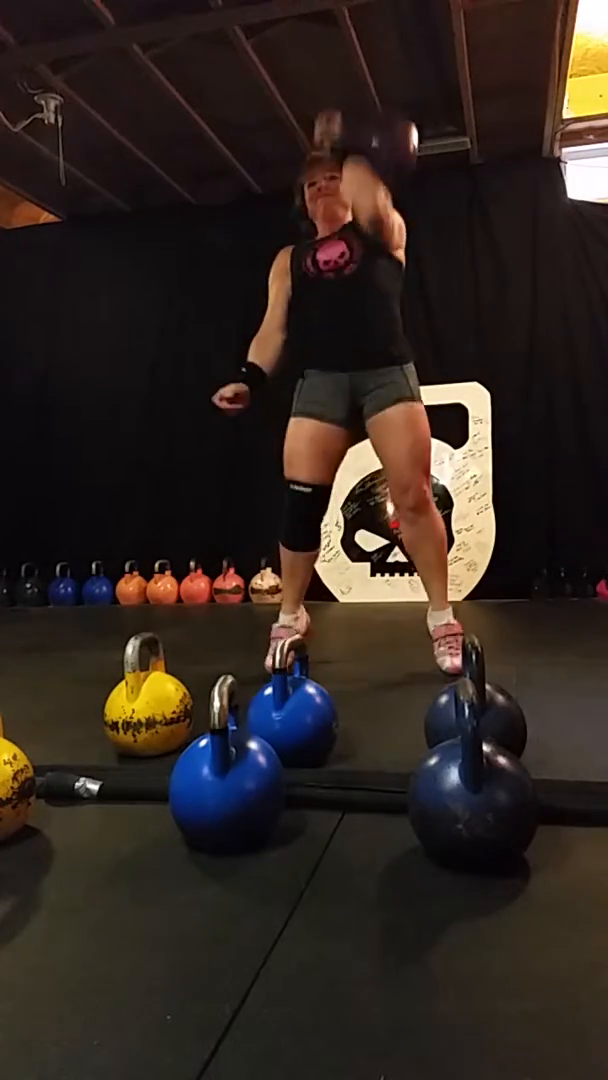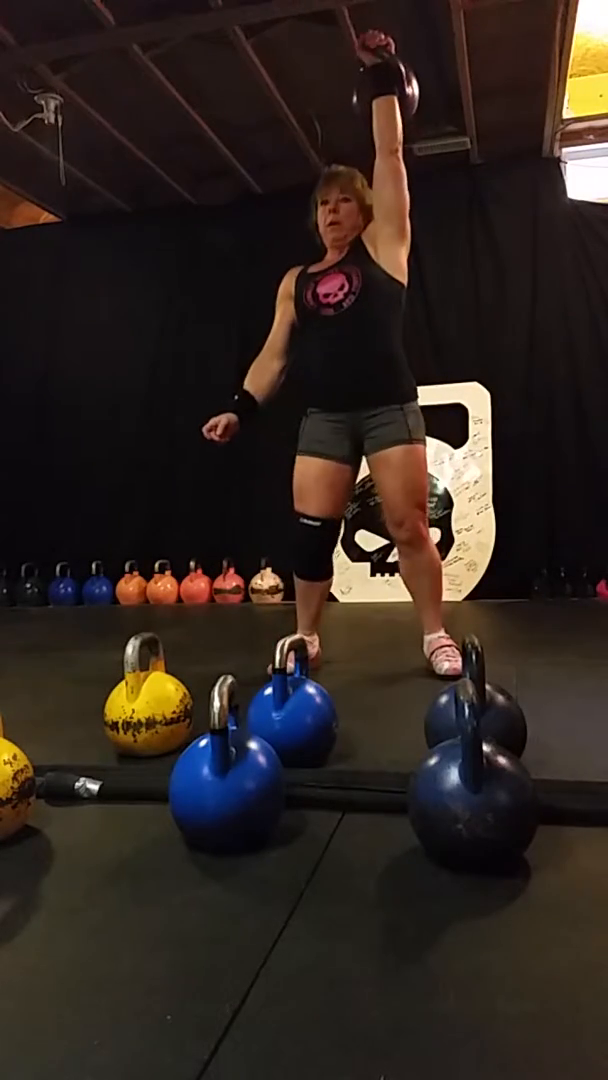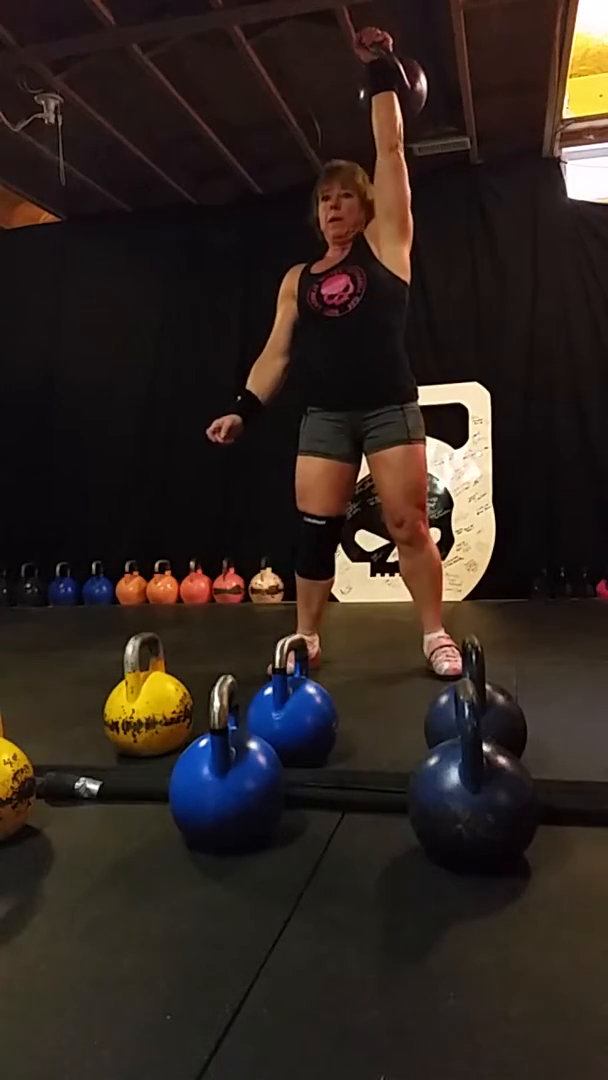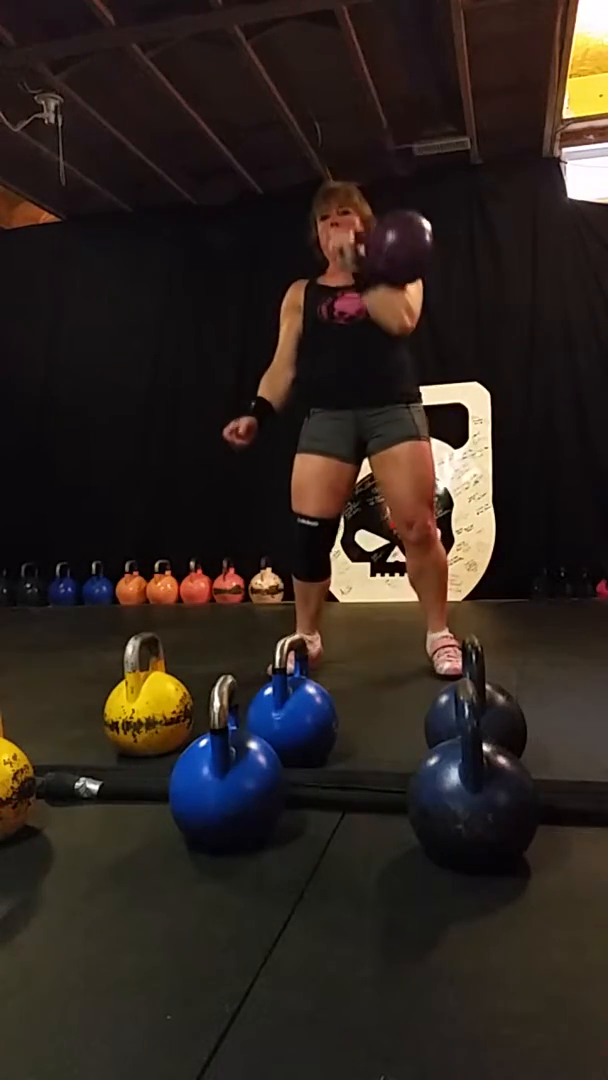
dt=0.5s
person 1, frame 1
left shoulder: (375, 232)
right shoulder: (290, 259)
left elbow: (380, 210)
right elbow: (274, 327)
left wrist: (346, 156)
right wrist: (247, 379)
left hip: (385, 372)
right hip: (320, 379)
left knee: (413, 495)
right knee: (300, 498)
left ankle: (441, 618)
right ankle: (291, 617)
person 1, frame 2
left shoulder: (383, 245)
right shoulder: (296, 281)
left elbow: (389, 153)
right elbow: (273, 354)
left wrist: (382, 76)
right wrist: (240, 408)
left hip: (390, 410)
right hip: (325, 418)
left knee: (409, 528)
right knee: (311, 533)
left ankle: (435, 636)
right ankle: (305, 639)
person 1, frame 3
left shoulder: (386, 242)
right shoulder: (298, 280)
left elbow: (391, 154)
right elbow: (275, 353)
left wrist: (381, 73)
right wrist: (243, 408)
left hip: (390, 410)
right hip: (326, 417)
left knee: (408, 527)
right knee: (315, 532)
left ankle: (436, 636)
right ankle: (305, 640)
person 1, frame 4
right shoulder: (301, 294)
left elbow: (400, 321)
right elbow: (284, 365)
left wrist: (360, 259)
right wrist: (257, 413)
left hip: (393, 409)
right hip: (327, 417)
left knee: (417, 527)
right knee: (309, 530)
left ankle: (439, 635)
right ankle: (305, 638)
